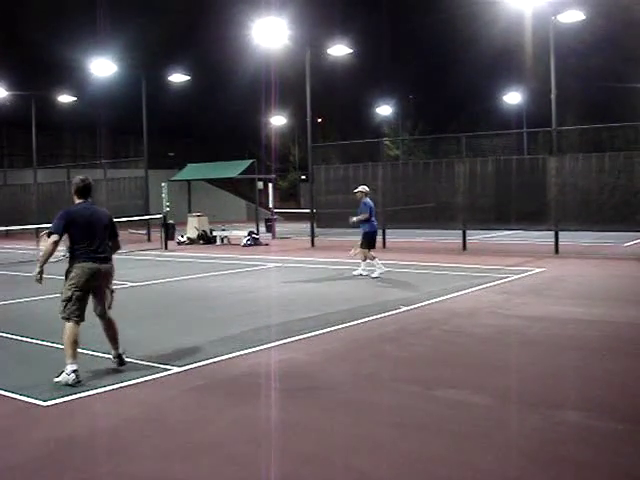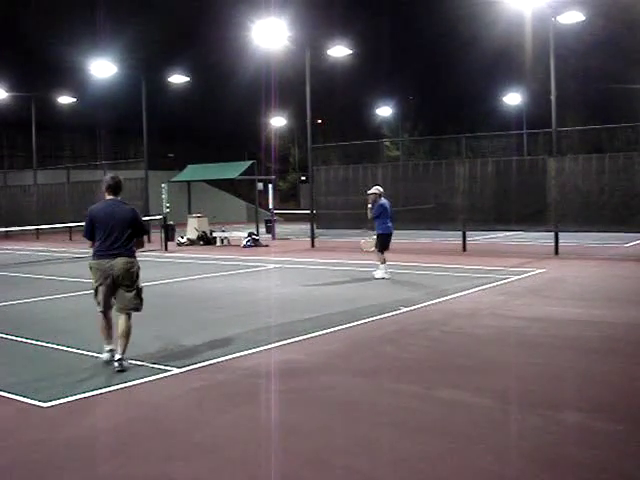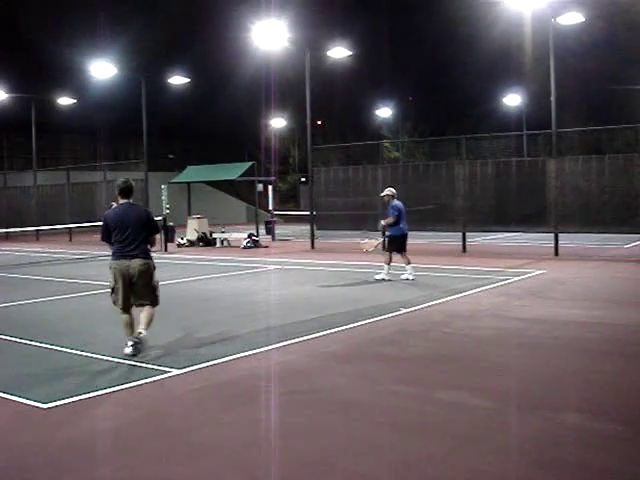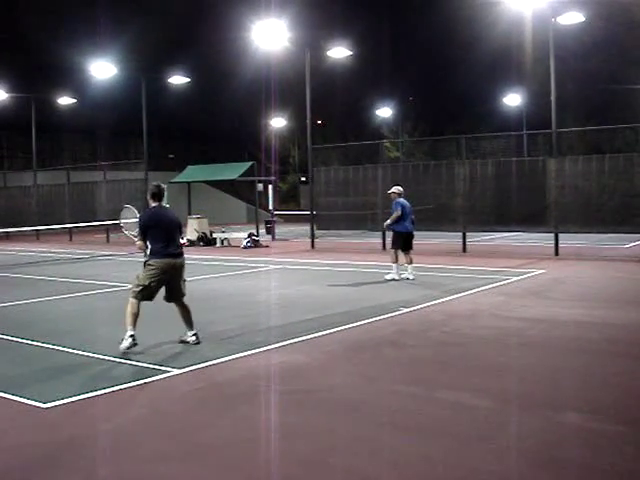
dt=0.5s
person 1, frame 1
left shoulder: (68, 213)
right shoulder: (104, 214)
left elbow: (53, 241)
right elbow: (116, 245)
left wrist: (40, 266)
left hip: (80, 268)
right hip: (104, 268)
left knee: (71, 320)
right knee: (104, 314)
left ankle: (71, 370)
right ankle: (117, 355)
person 1, frame 2
left shoulder: (94, 211)
right shoulder: (131, 211)
left elbow: (90, 242)
right elbow: (140, 243)
left hip: (101, 263)
right hip: (126, 263)
left knee: (104, 310)
right knee: (124, 312)
left ankle: (109, 349)
right ankle: (119, 357)
person 1, frame 3
left shoulder: (110, 215)
right shoulder: (144, 213)
left elbow: (109, 242)
right elbow: (153, 242)
left hip: (119, 263)
right hip: (142, 262)
left knee: (125, 307)
right knee: (149, 304)
left ankle: (131, 343)
right ankle: (141, 333)
person 1, frame 4
left shoulder: (146, 216)
right shoulder: (173, 215)
left elbow: (143, 246)
left wrist: (140, 242)
left hip: (157, 262)
right hip: (177, 260)
left knee: (134, 297)
right knee: (179, 299)
left ankle: (130, 336)
right ankle: (192, 334)
